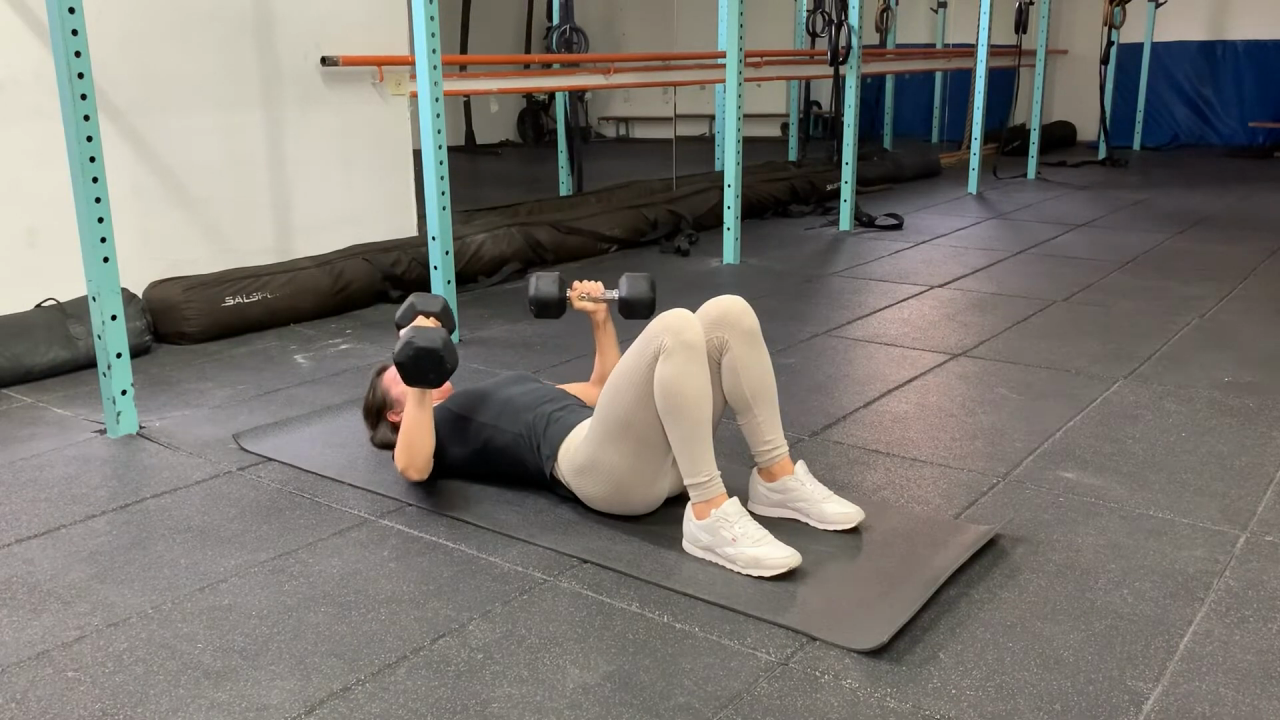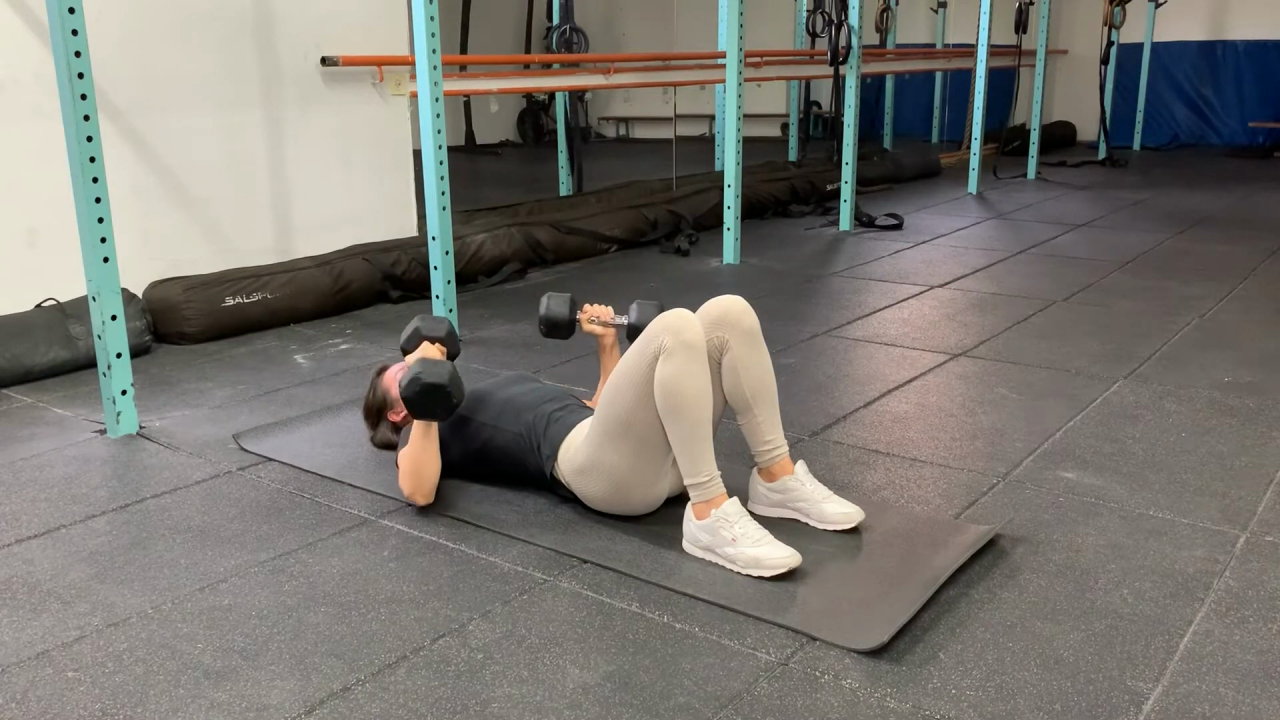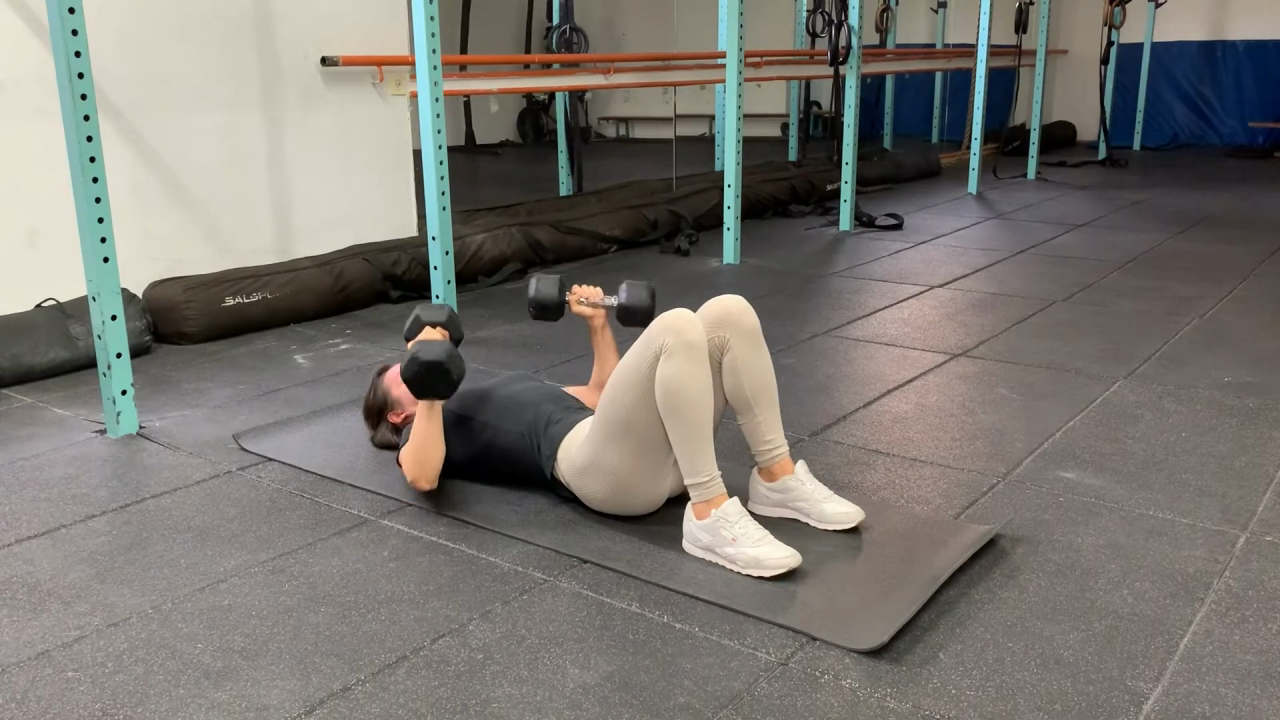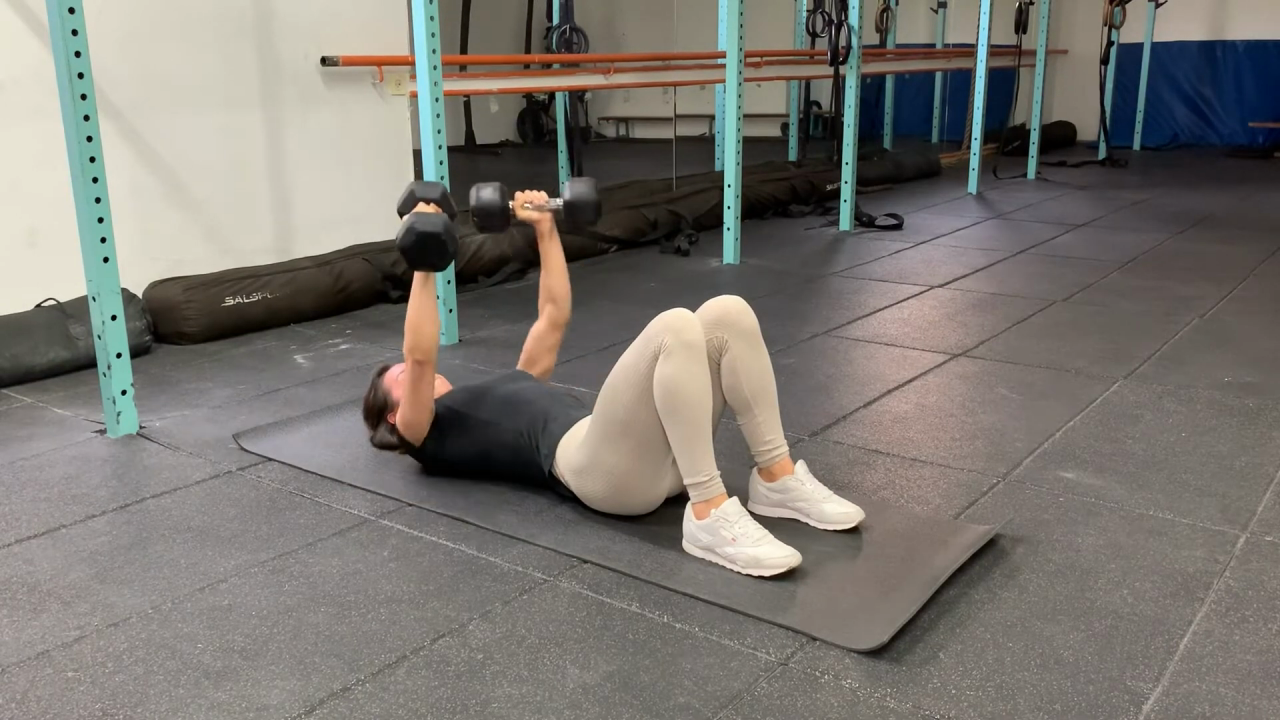
dt=0.4s
person 1, frame 1
left shoulder: (495, 392)
right shoulder: (429, 425)
left elbow: (603, 388)
right elbow: (413, 468)
left wrist: (600, 319)
left hip: (653, 451)
right hip: (595, 464)
left knee: (728, 312)
right knee: (674, 327)
left ankle: (778, 479)
right ankle: (710, 515)
person 1, frame 2
left shoulder: (494, 393)
right shoulder: (424, 431)
right elbow: (418, 491)
left wrist: (607, 343)
left hip: (654, 451)
right hip: (596, 465)
left knee: (728, 313)
right knee: (675, 327)
left ankle: (778, 480)
right ankle: (710, 516)
person 1, frame 3
left shoulder: (492, 395)
right shoulder: (423, 429)
left elbow: (603, 392)
right elbow: (423, 478)
left wrist: (598, 325)
left hip: (652, 451)
right hip: (596, 465)
left knee: (729, 313)
right knee: (676, 327)
left ankle: (779, 480)
right ankle: (711, 517)
person 1, frame 4
left shoulder: (508, 386)
right shoulder: (431, 436)
left elbow: (554, 313)
right elbow: (421, 354)
left wrist: (545, 230)
right wrist: (423, 263)
left hip: (653, 453)
right hip: (597, 466)
left knee: (727, 312)
right knee: (674, 327)
left ankle: (777, 481)
right ankle: (710, 517)
